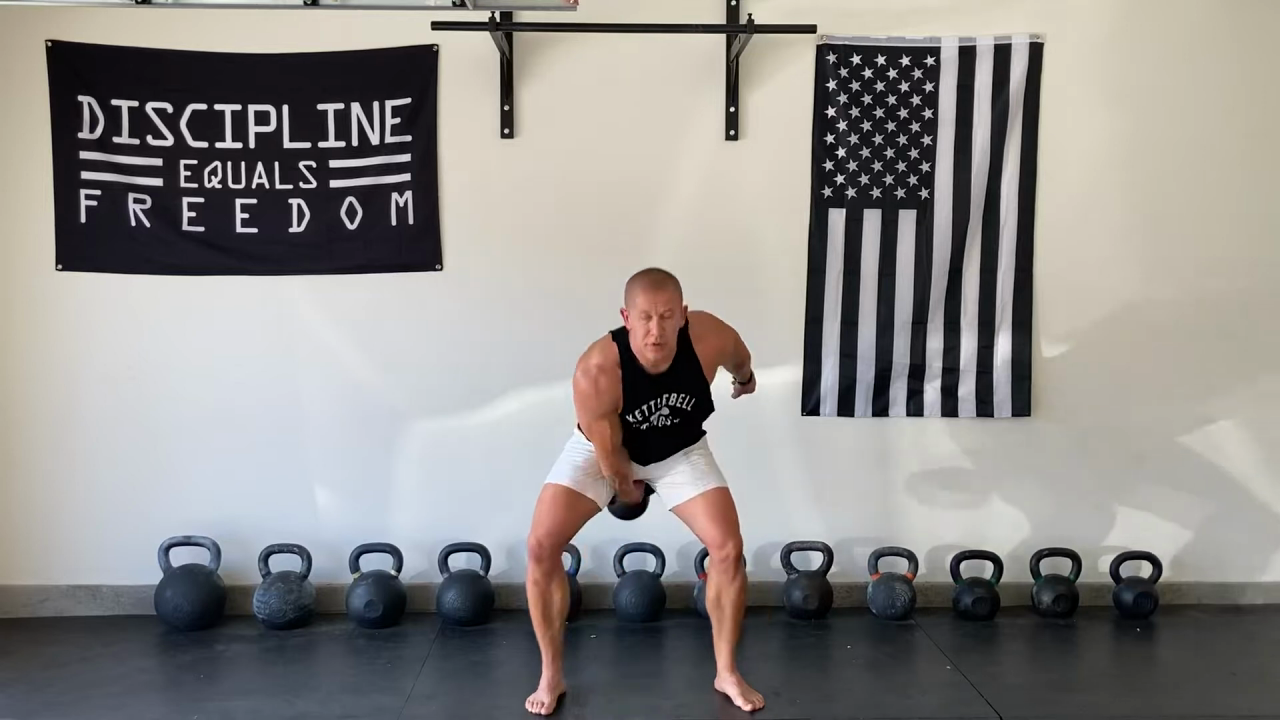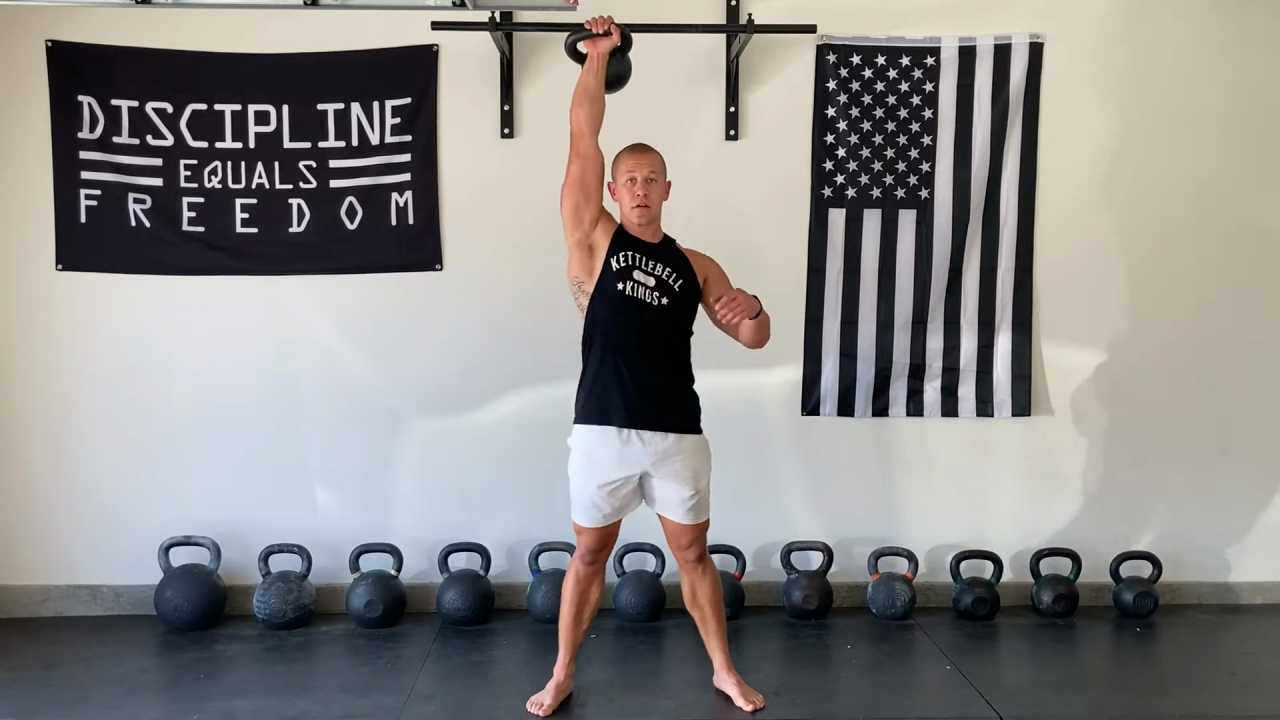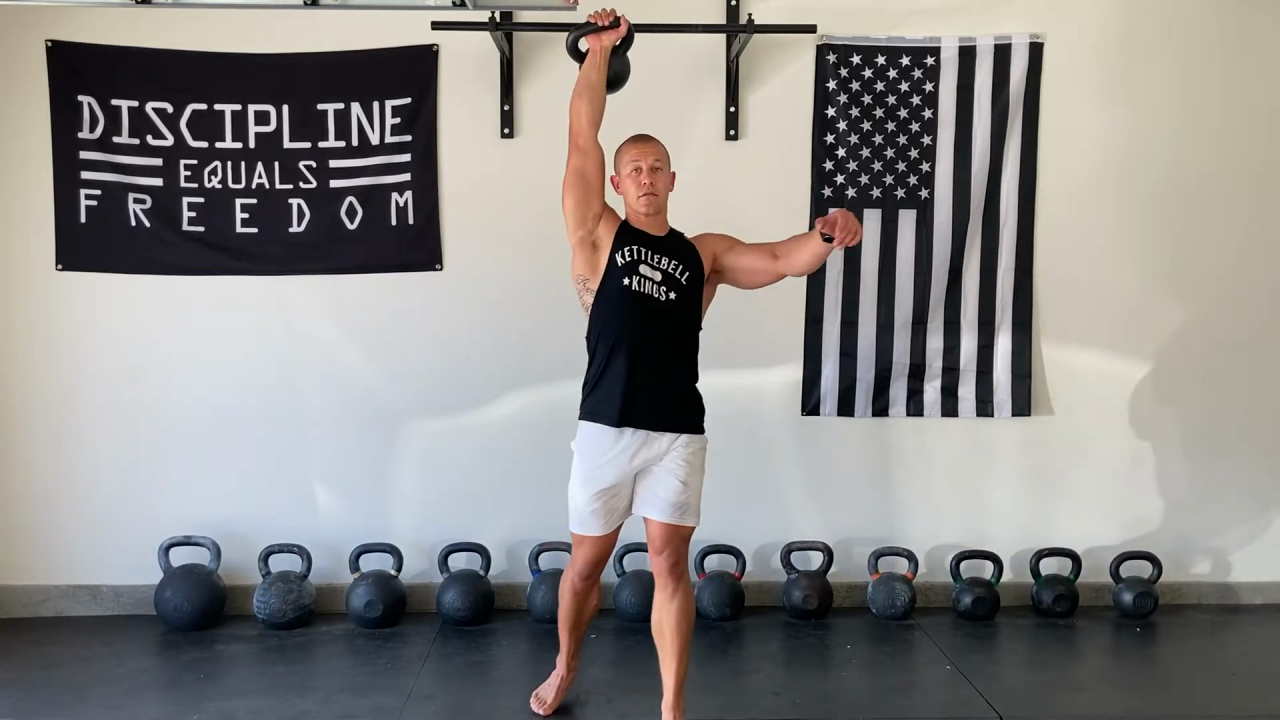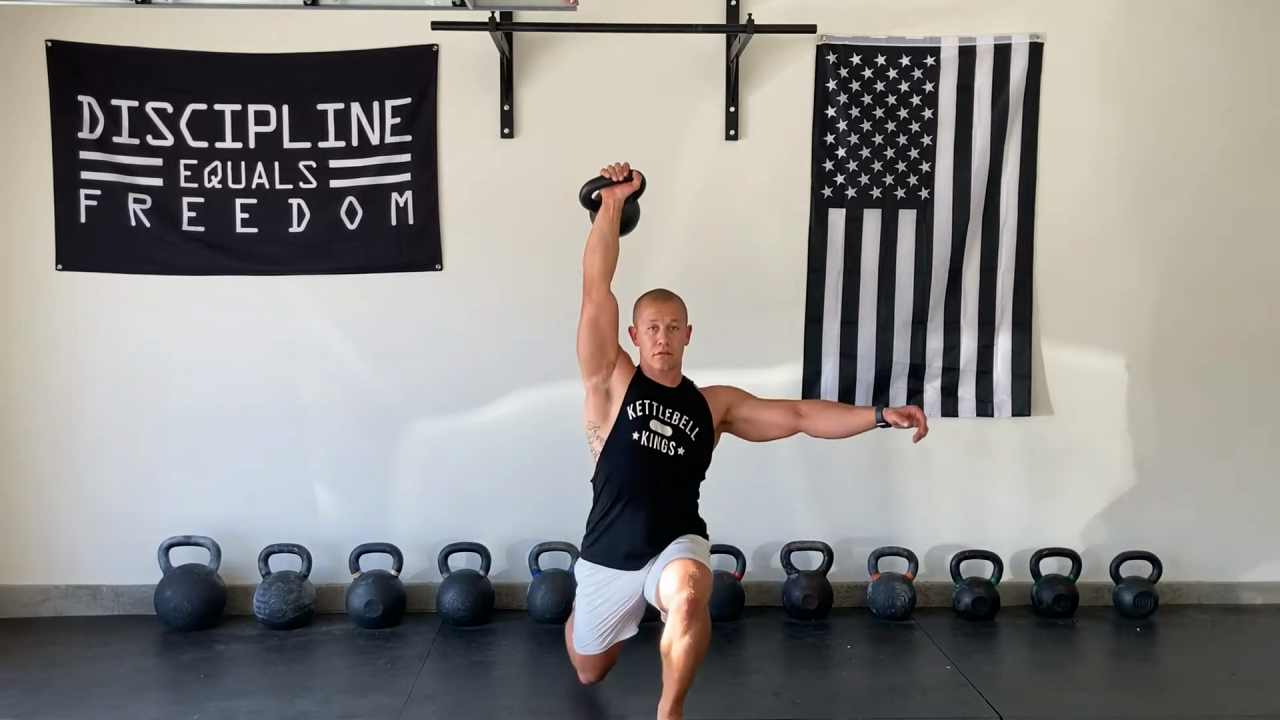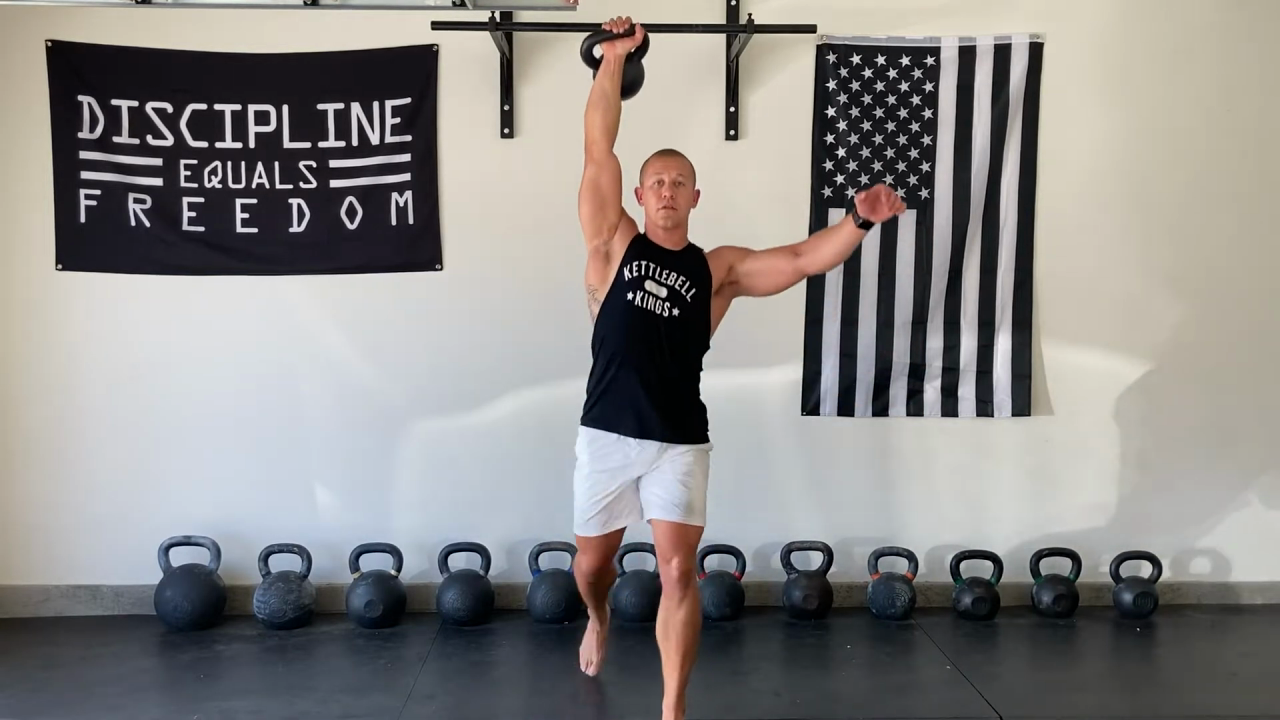
dt=1s
person 1, frame 1
left shoulder: (709, 337)
right shoulder: (595, 371)
left elbow: (739, 356)
right elbow: (609, 453)
left wrist: (745, 379)
right wrist: (625, 488)
left hip: (680, 450)
right hip: (598, 447)
left knee: (728, 548)
right knee: (541, 548)
left ankle: (727, 673)
right ankle: (551, 675)
person 1, frame 2
left shoulder: (697, 265)
right shoulder: (593, 239)
left elbow: (754, 339)
right elbow: (582, 140)
left wrist: (752, 310)
right wrist: (597, 56)
left hip: (677, 434)
right hip: (603, 430)
left knee: (693, 555)
right knee: (589, 554)
person 1, frame 3
left shoulder: (705, 253)
right shoulder: (597, 235)
left elbow: (781, 261)
right elbow: (583, 140)
left wrist: (825, 236)
right wrist: (600, 52)
left hip: (678, 432)
right hip: (606, 427)
left knee: (670, 567)
right knee: (586, 561)
person 1, frame 4
left shoulder: (714, 403)
right shoulder: (612, 382)
left elbow: (799, 415)
right elbow: (595, 288)
left wrist: (878, 415)
right wrist: (611, 205)
left hip: (675, 546)
right hip: (610, 557)
left knee: (689, 598)
right knee: (590, 668)
right ankle: (582, 616)
person 1, frame 5
left shoulder: (719, 267)
right shoulder: (613, 242)
left elbow: (802, 259)
right elbow: (597, 151)
left wrist: (860, 221)
right wrist: (613, 60)
left hip: (679, 440)
right hip: (606, 433)
left knee: (677, 572)
right knee: (591, 561)
right ankle: (598, 621)
